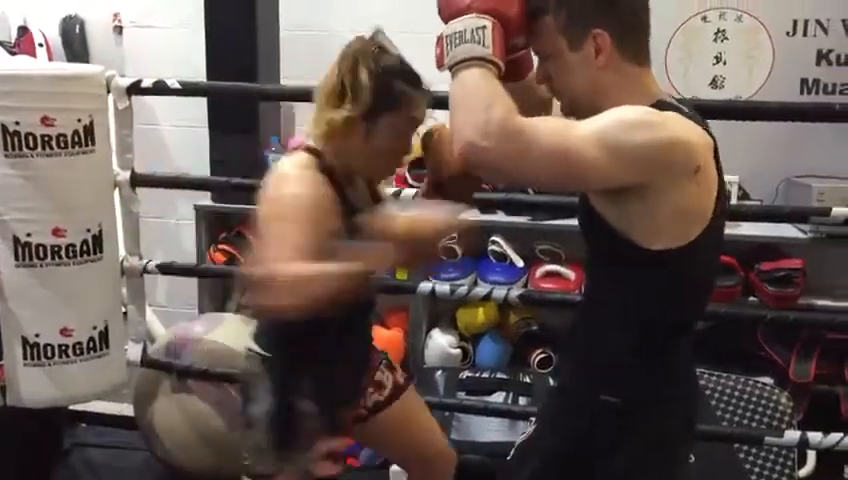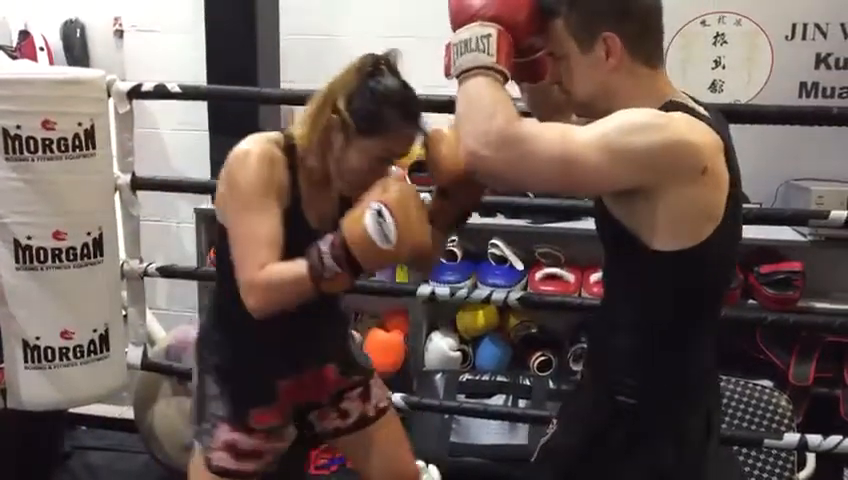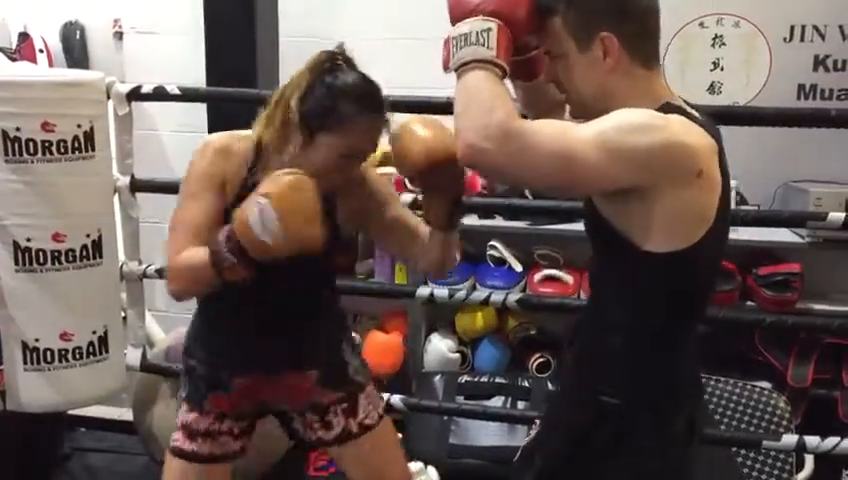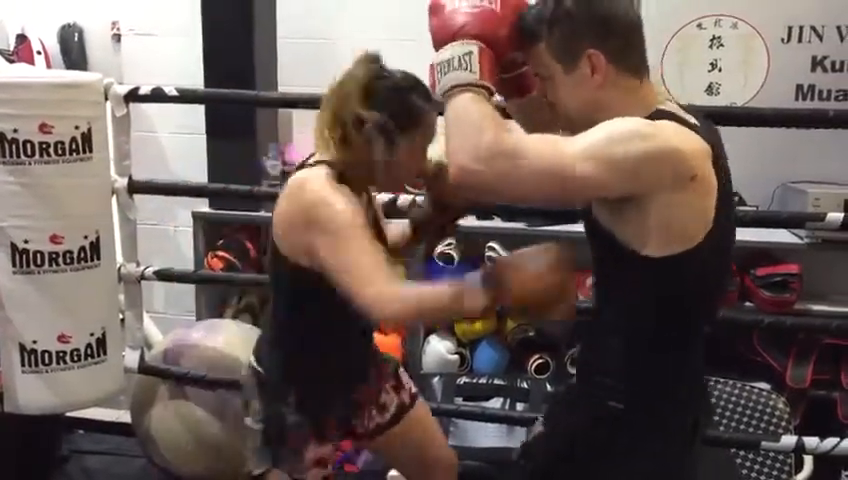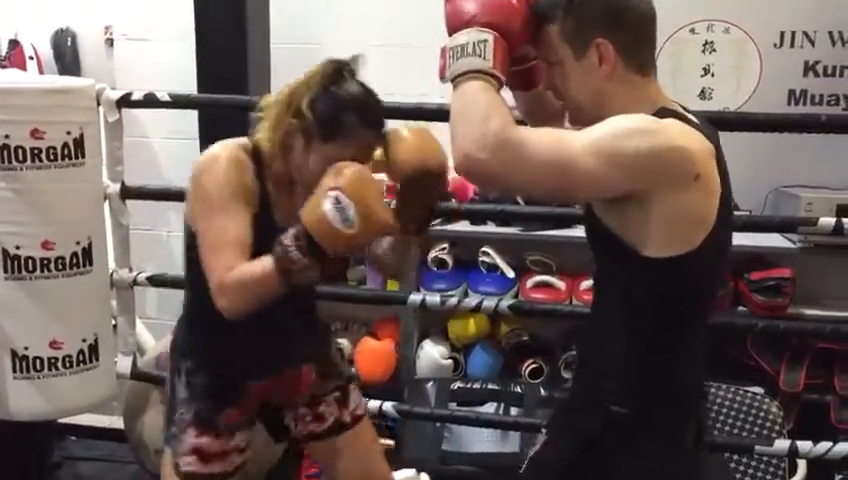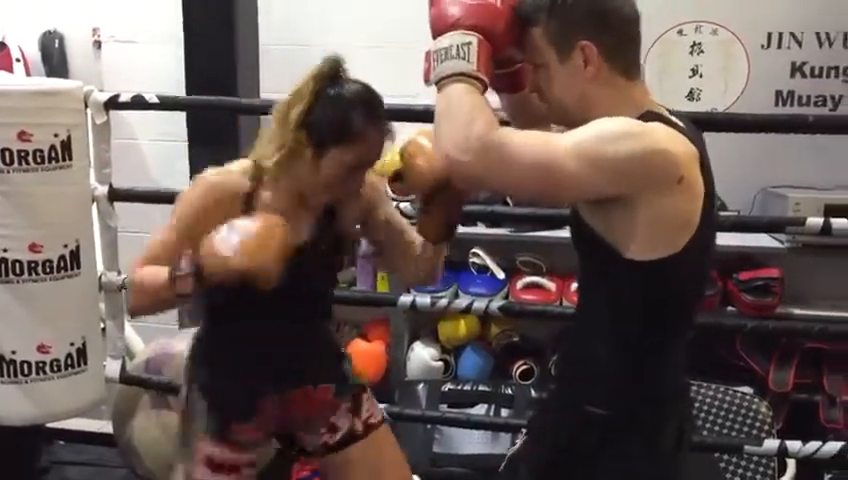
dt=0.3s
person 1, frame 1
left shoulder: (658, 141)
right shoulder: (659, 124)
left elbow: (483, 143)
right elbow: (534, 125)
right wrist: (507, 49)
left hip: (626, 413)
right hip: (627, 393)
person 1, frame 2
left shoulder: (667, 142)
right shoulder: (682, 121)
left elbow: (487, 150)
right elbow: (560, 121)
left wrist: (479, 44)
right wrist: (525, 52)
left hip: (644, 414)
right hip: (653, 394)
person 1, frame 3
left shoulder: (662, 143)
right shoulder: (674, 128)
left elbow: (484, 143)
right elbow: (549, 126)
left wrist: (479, 39)
right wrist: (521, 51)
left hip: (627, 417)
right hip: (636, 396)
person 1, frame 4
left shoulder: (655, 149)
right shoulder: (673, 130)
left elbow: (477, 166)
right elbow: (550, 146)
left wrist: (464, 60)
right wrist: (509, 68)
left hip: (632, 418)
right hip: (640, 397)
person 1, frame 5
left shoulder: (660, 147)
right shoulder: (671, 133)
left elbow: (482, 155)
right elbow: (551, 147)
left wrist: (476, 48)
right wrist: (518, 61)
left hip: (633, 425)
right hip: (644, 403)
person 1, frame 6
left shoulder: (644, 151)
right shoulder: (658, 134)
left elbow: (465, 157)
right elbow: (542, 148)
left wrist: (460, 49)
right wrist: (505, 64)
left hip: (613, 425)
right hip: (632, 404)
person 2, frame 1
left shoulder: (352, 171)
right shoulder: (298, 182)
right elbow: (275, 292)
right wrist: (372, 256)
left hip: (353, 356)
right hip: (298, 374)
person 2, frame 2
left shoulder: (358, 175)
right shoulder: (257, 161)
left elbow: (417, 254)
right elbow: (260, 292)
right wrist: (344, 254)
left hip: (323, 358)
right hip: (241, 368)
person 2, frame 3
left shoulder: (359, 183)
right shoulder: (222, 157)
left elbow: (434, 261)
right elbow: (178, 278)
left wrist: (442, 198)
right wrist: (242, 245)
left hip: (320, 358)
right hip: (226, 362)
person 2, frame 4
left shoulder: (353, 178)
right shoulder: (318, 197)
left elbow: (380, 243)
right elbow: (388, 305)
left wrist: (430, 220)
right wrist: (495, 286)
left hip: (355, 367)
right hip: (296, 386)
person 2, frame 5
left shoulder: (335, 179)
right shoulder: (226, 166)
left elbow: (390, 259)
right elbow: (229, 294)
left wrist: (415, 208)
right wrist: (311, 245)
left hip: (302, 358)
right hip: (215, 369)
person 2, frame 6
left shoulder: (357, 193)
right shoulder: (222, 191)
left elbow: (418, 270)
right elbow: (139, 294)
left wrist: (440, 213)
right wrist: (201, 272)
left hip: (317, 375)
right hip: (228, 385)
